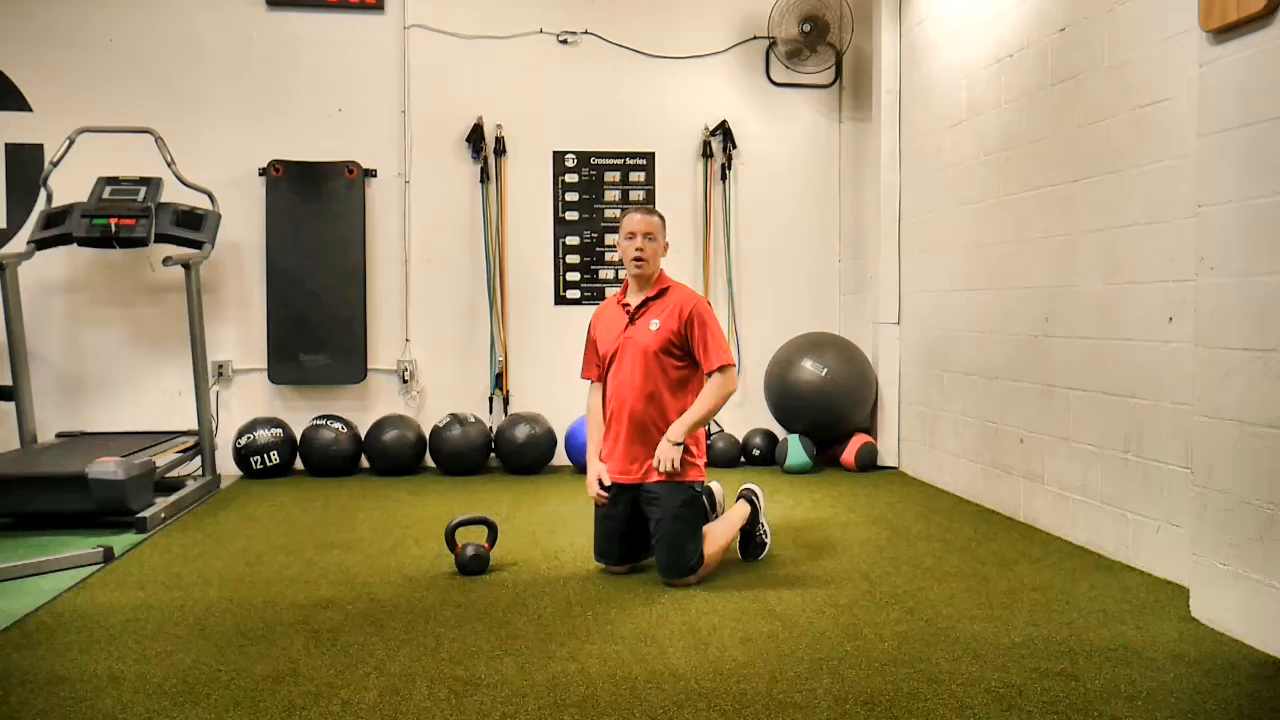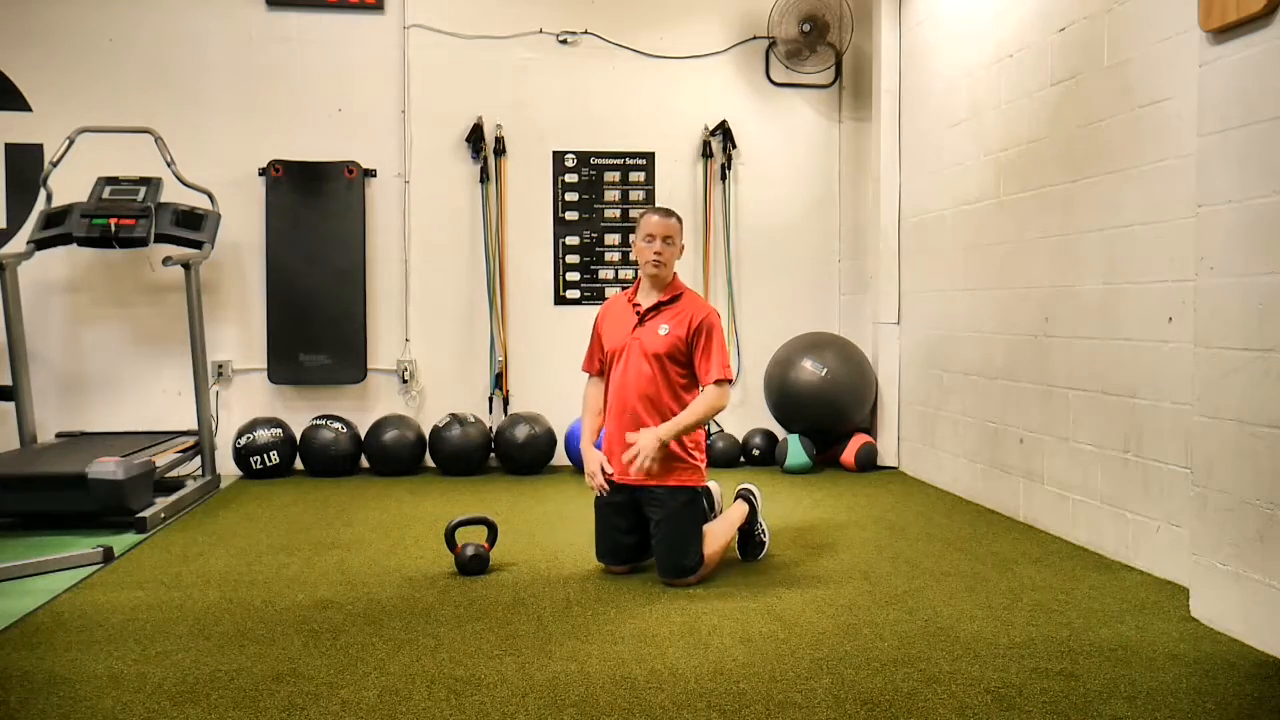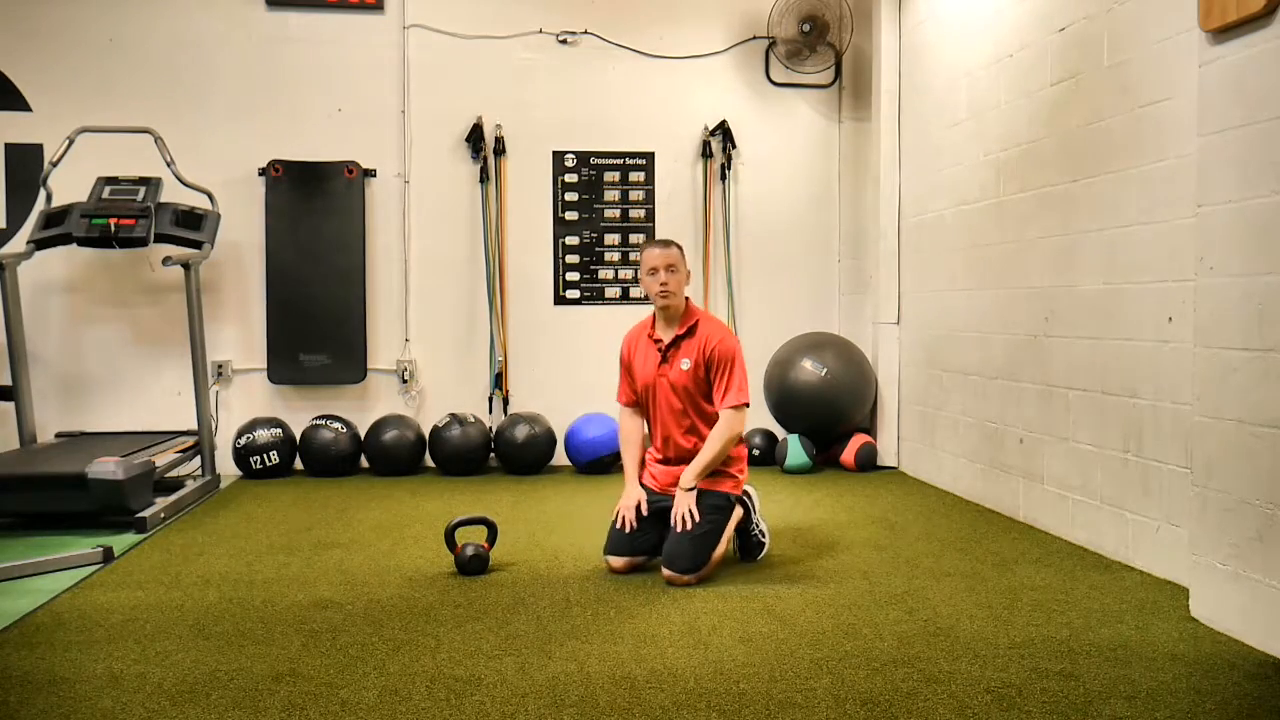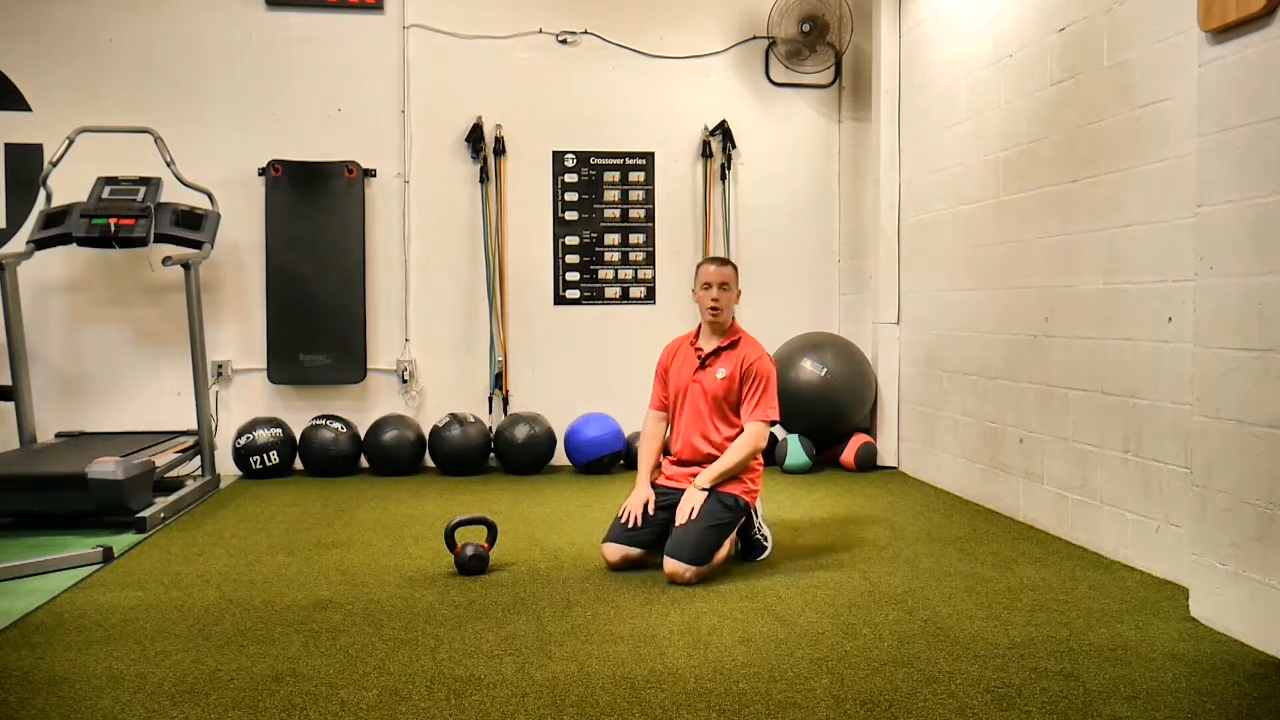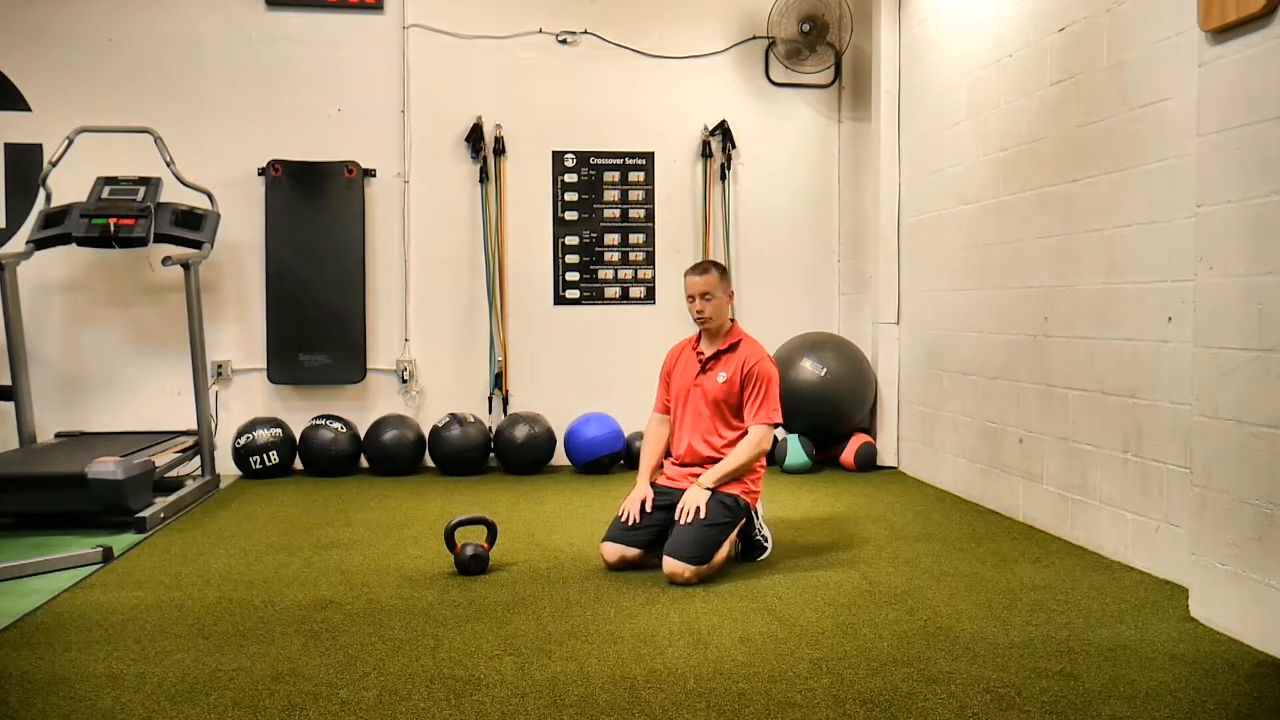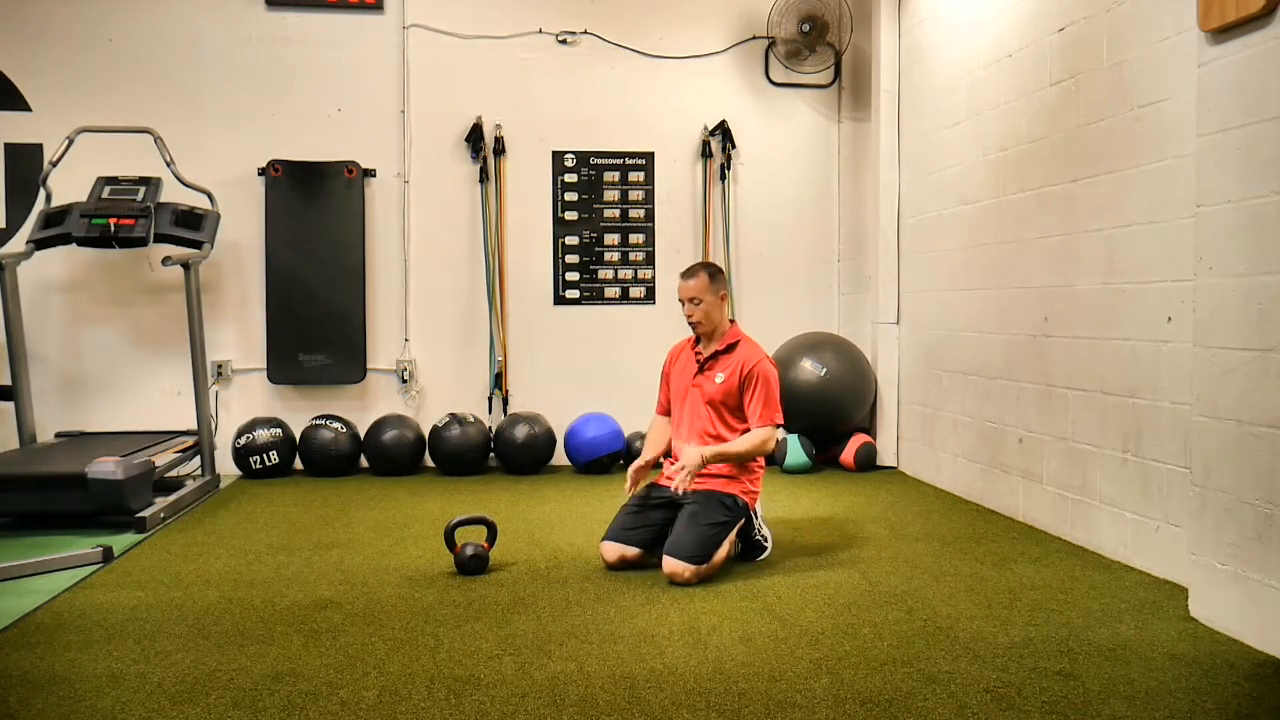
dt=0.7s
person 1, frame 1
left shoulder: (688, 305)
right shoulder: (603, 315)
left elbow: (724, 380)
right elbow: (598, 389)
left wrist: (676, 434)
right wrist: (593, 458)
left hip: (670, 465)
right hip: (617, 468)
left knee: (680, 574)
right knee: (615, 564)
left ankle: (745, 510)
right ankle: (703, 502)
person 1, frame 2
left shoulder: (698, 314)
right shoulder: (610, 310)
left elbow: (718, 394)
right elbow: (597, 382)
left wrist: (662, 435)
right wrist: (587, 444)
left hip: (673, 468)
right hip: (618, 468)
left knee: (680, 575)
right knee: (617, 565)
left ankle: (742, 510)
right ankle: (701, 504)
person 1, frame 3
left shoulder: (717, 339)
right shoulder: (633, 342)
left elbow: (732, 423)
right elbow: (631, 414)
left wrist: (689, 482)
right wrist: (631, 482)
left hip: (713, 475)
right hip: (658, 476)
left knee: (679, 572)
right knee: (618, 560)
left ankle: (738, 516)
right ankle: (678, 529)
person 1, frame 4
left shoulder: (754, 358)
right shoulder: (673, 351)
left elbow: (756, 438)
right elbow: (656, 420)
left wrist: (702, 484)
right wrist: (643, 482)
left hip: (726, 483)
right hip: (673, 479)
left knee: (680, 569)
right knee: (615, 553)
left ankle: (740, 527)
right ankle: (689, 530)
person 1, frame 5
left shoulder: (754, 360)
right shoulder: (677, 355)
left elbow: (760, 439)
right elbow: (661, 420)
left wrist: (704, 483)
right wrist: (644, 479)
left hip: (727, 485)
right hip: (676, 481)
left knee: (680, 569)
right knee: (614, 554)
left ankle: (739, 529)
right ankle: (707, 532)
person 1, frame 6
left shoulder: (753, 361)
right shoulder: (677, 355)
left elbow: (765, 439)
left wrist: (705, 455)
right wrist: (648, 457)
left hip: (726, 484)
right hip: (674, 480)
left knee: (680, 569)
right knee: (614, 553)
left ankle: (739, 530)
right ankle: (715, 534)
